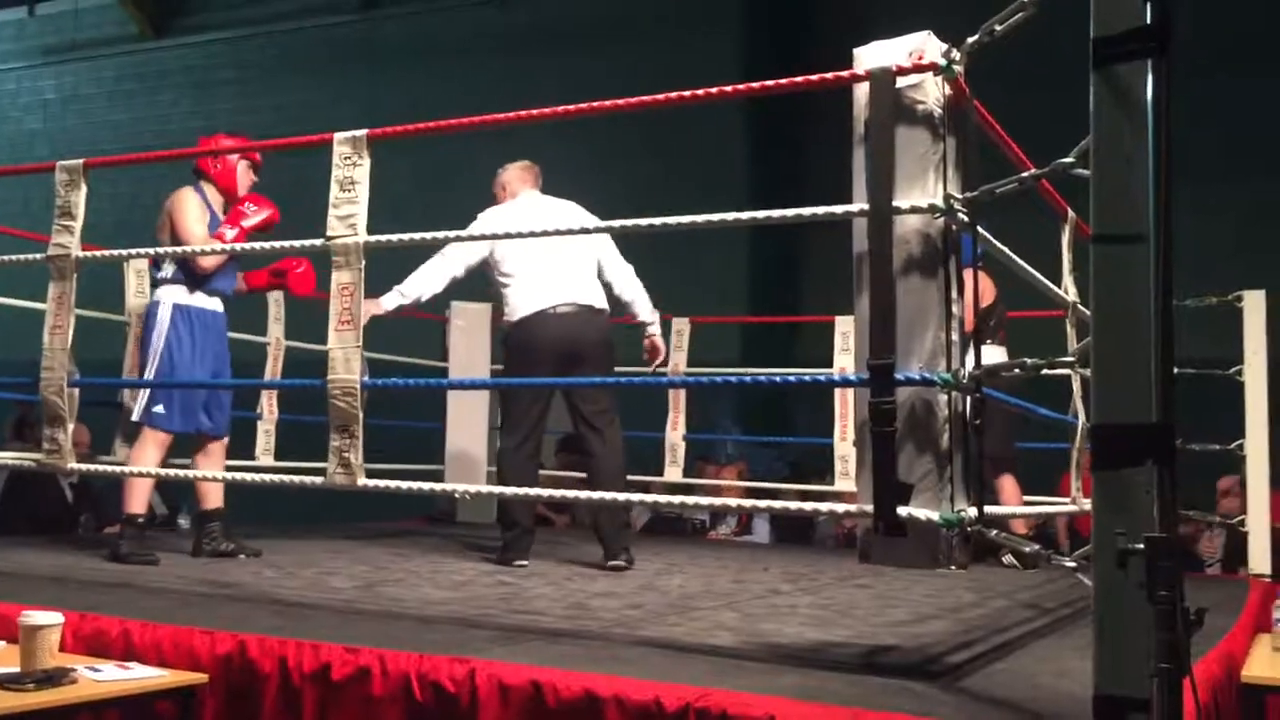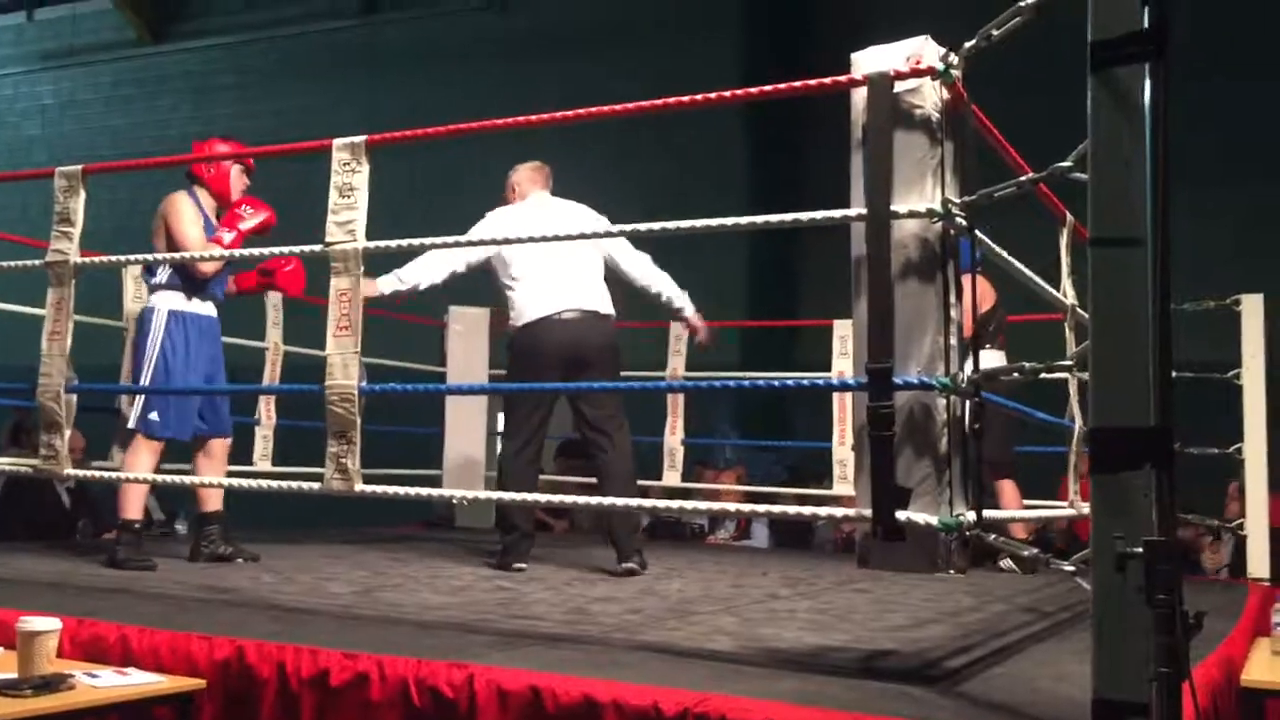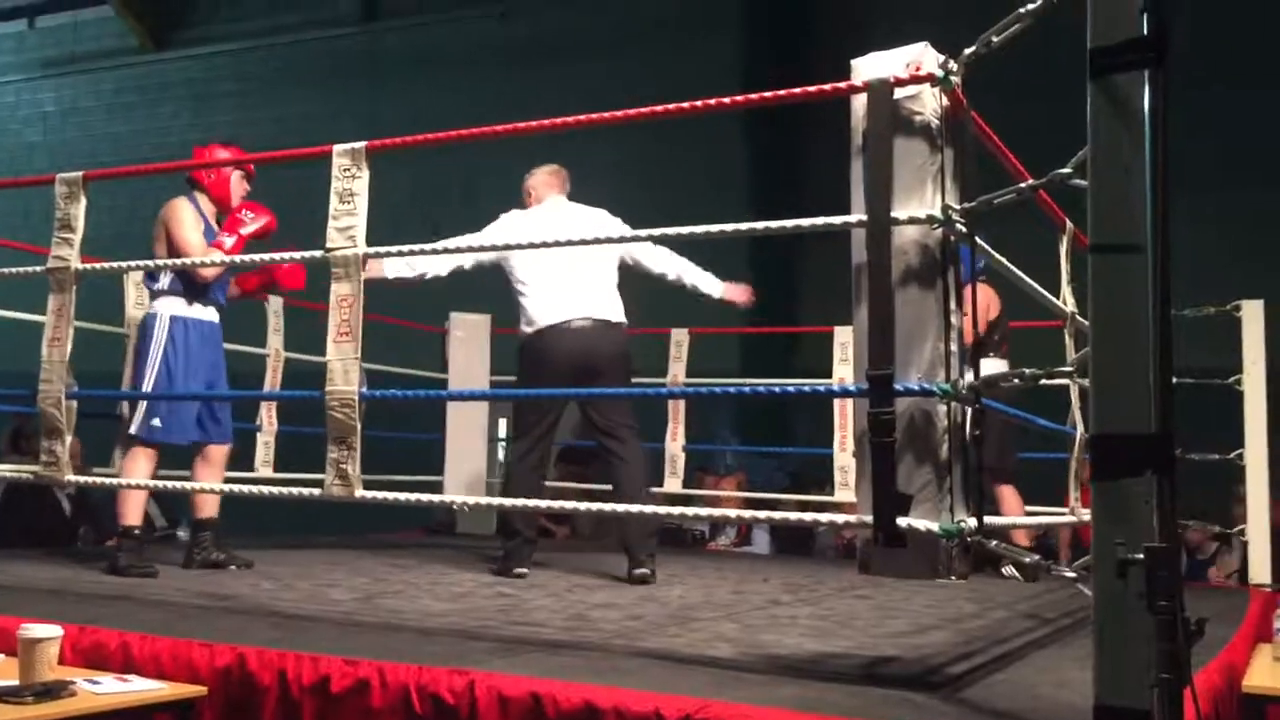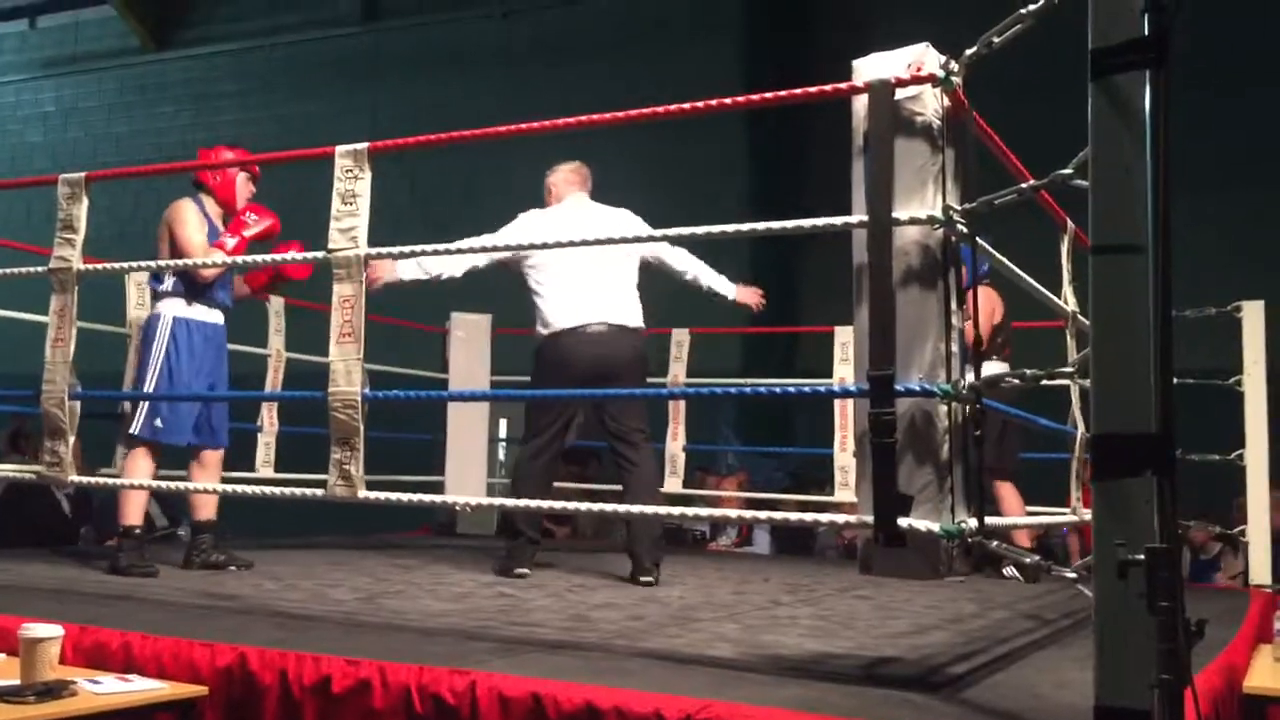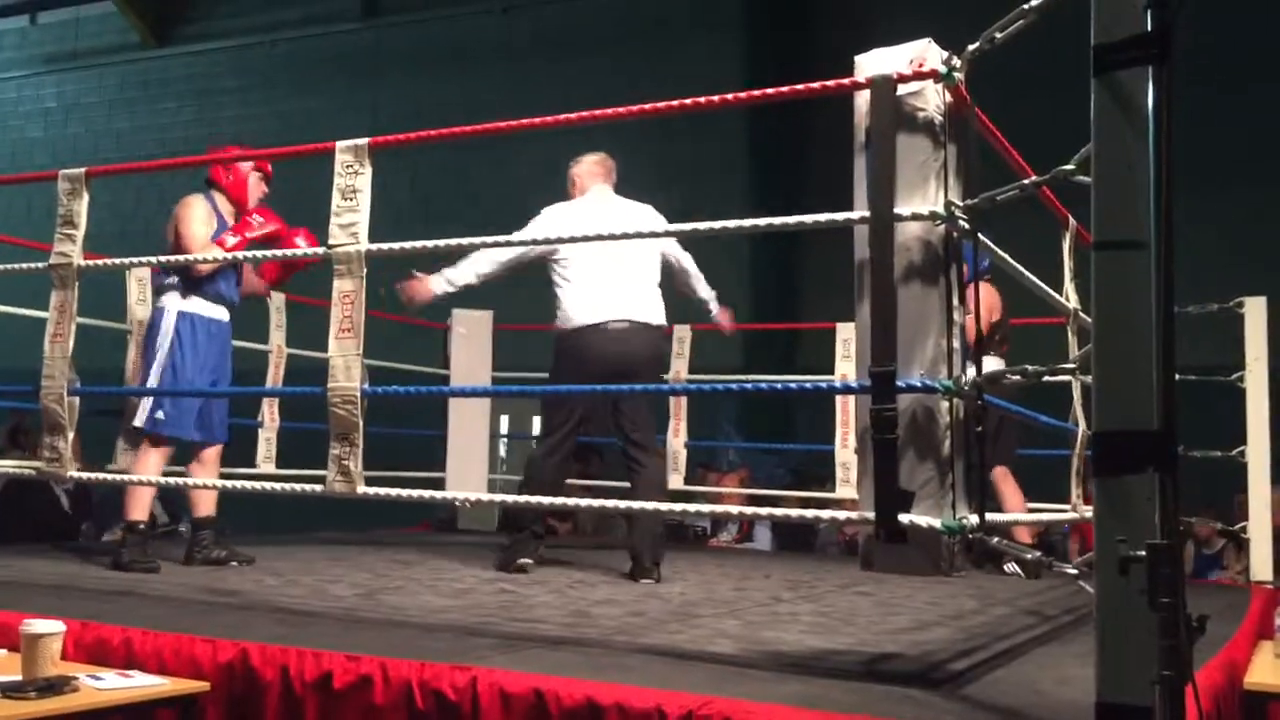
dt=0.1s
person 1, frame 1
left shoulder: (223, 214)
right shoulder: (187, 199)
right elbow: (203, 260)
left wrist: (275, 276)
right wrist: (241, 225)
left hip: (211, 322)
right hip: (179, 316)
left knee: (213, 435)
right knee: (159, 428)
left ankle: (211, 532)
right ankle: (129, 534)
person 1, frame 2
left shoulder: (213, 216)
right shoulder: (180, 203)
right elbow: (202, 264)
left wrist: (264, 277)
right wrist: (238, 227)
left hip: (203, 327)
right hip: (173, 322)
left knee: (216, 437)
right knee: (150, 435)
left ankle: (210, 536)
right ankle: (127, 540)
person 1, frame 3
left shoulder: (213, 222)
right shoulder: (180, 209)
right elbow: (203, 269)
left wrist: (265, 279)
right wrist: (239, 232)
left hip: (205, 332)
right hip: (175, 327)
left knee: (215, 444)
right knee: (148, 441)
left ankle: (204, 542)
right ankle: (127, 546)
person 1, frame 4
left shoulder: (225, 224)
right shoulder: (185, 209)
left elbow: (231, 286)
right elbow: (203, 268)
left wrist: (274, 272)
right wrist: (242, 233)
left hip: (211, 335)
right hip: (178, 329)
left knee: (211, 447)
right knee: (152, 441)
left ankle: (203, 544)
right ankle: (128, 546)
person 1, frame 5
left shoulder: (232, 222)
right shoulder: (196, 205)
left elbow: (248, 284)
right elbow: (200, 263)
left wrist: (285, 261)
right wrist: (246, 234)
left hip: (215, 330)
right hip: (183, 323)
left knee: (210, 444)
right knee: (160, 436)
left ankle: (204, 540)
right ankle: (132, 541)
person 2, frame 1
left shoulder: (497, 218)
right shoulder: (579, 214)
left elbow: (445, 265)
right elbow: (621, 273)
left wrist: (386, 302)
right wrist: (651, 325)
left hip: (533, 330)
right hip: (589, 325)
left knee: (520, 438)
right knee: (603, 432)
left ankle: (516, 544)
right ankle: (616, 546)
person 2, frame 2
left shoulder: (502, 221)
right shoulder: (586, 216)
left elbow: (445, 259)
right elbow: (638, 264)
left wrist: (382, 285)
right wrist: (685, 306)
left hip: (538, 335)
right hip: (594, 330)
left knee: (523, 442)
right knee: (610, 437)
left ankle: (514, 548)
right ankle: (628, 549)
person 2, frame 3
left shoulder: (515, 224)
right shoulder: (603, 221)
left elbow: (454, 252)
right elbow: (662, 259)
left wrist: (386, 267)
right wrist: (719, 287)
left hip: (549, 343)
right hip: (605, 339)
left knee: (528, 447)
right knee: (622, 443)
left ankle: (517, 554)
right ankle: (641, 554)
person 2, frame 4
left shoulder: (535, 224)
right shoulder: (626, 222)
left elbow: (471, 253)
right elbow: (680, 258)
left wrist: (401, 270)
right wrist: (730, 290)
left hip: (567, 344)
right hip: (624, 341)
left knee: (539, 447)
right knee: (635, 447)
left ankle: (520, 553)
right ankle: (646, 560)
person 2, frame 5
left shoulder: (558, 218)
right shoulder: (646, 217)
left elbow: (496, 256)
right elbow: (684, 264)
left wrist: (439, 283)
right wrist: (713, 305)
left hip: (586, 340)
right hip: (643, 339)
left knee: (554, 443)
right knee: (644, 448)
left ankle: (524, 544)
right ankle: (647, 560)
person 3, frame 1
left shoulder: (970, 277)
right shoulder: (976, 279)
left elbow: (965, 323)
right hip: (993, 378)
right knee: (999, 467)
right ankle: (1022, 543)
person 3, frame 2
left shoulder: (970, 281)
right shoulder: (972, 284)
left elbow: (964, 329)
left hip: (980, 382)
right hip: (992, 382)
right knee: (998, 472)
person 3, frame 3
left shoulder: (976, 290)
right shoulder: (974, 292)
left elbow: (968, 336)
right hip: (993, 391)
right knee: (999, 478)
right ankle: (1024, 554)
person 3, frame 4
left shoulder: (980, 294)
right shoulder: (978, 296)
left elbow: (973, 339)
left hip: (982, 393)
right hip: (995, 393)
right knee: (1000, 479)
right ankle: (1025, 554)
person 3, frame 5
left shoulder: (979, 290)
right shoulder: (977, 292)
left elbow: (971, 335)
left hip: (981, 388)
right hip: (993, 389)
right knee: (999, 472)
right ankle: (1026, 549)
